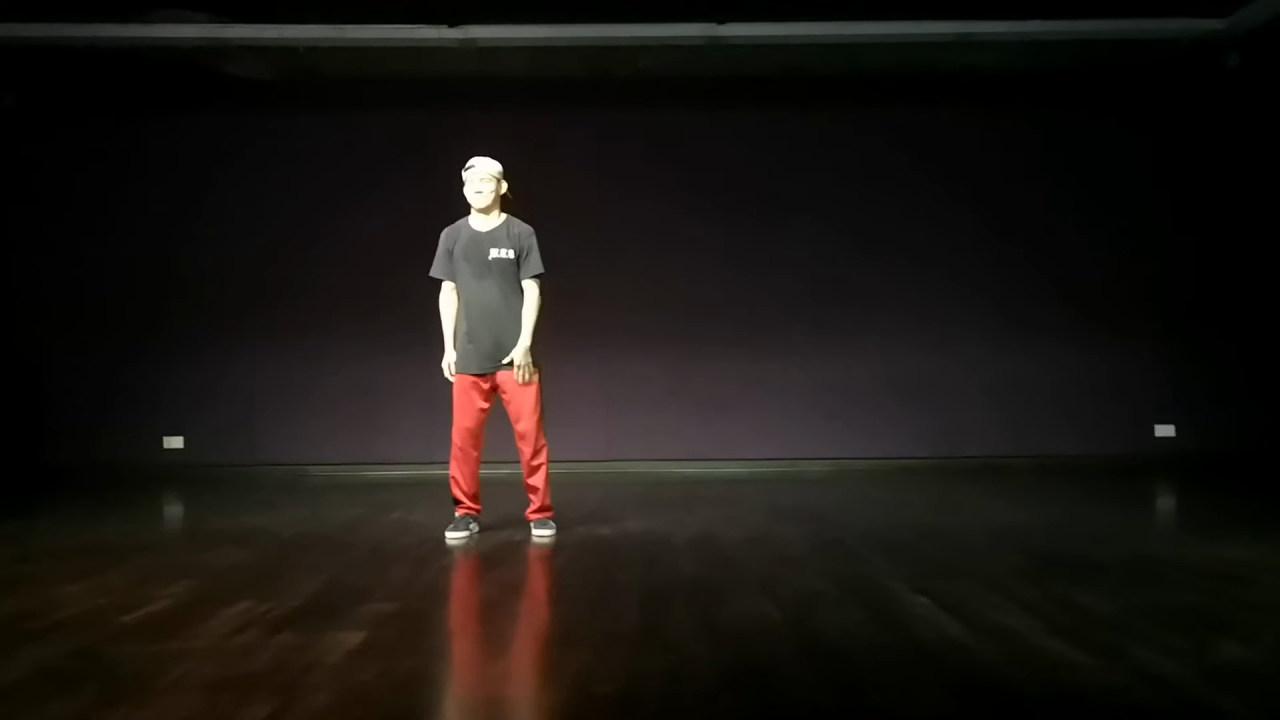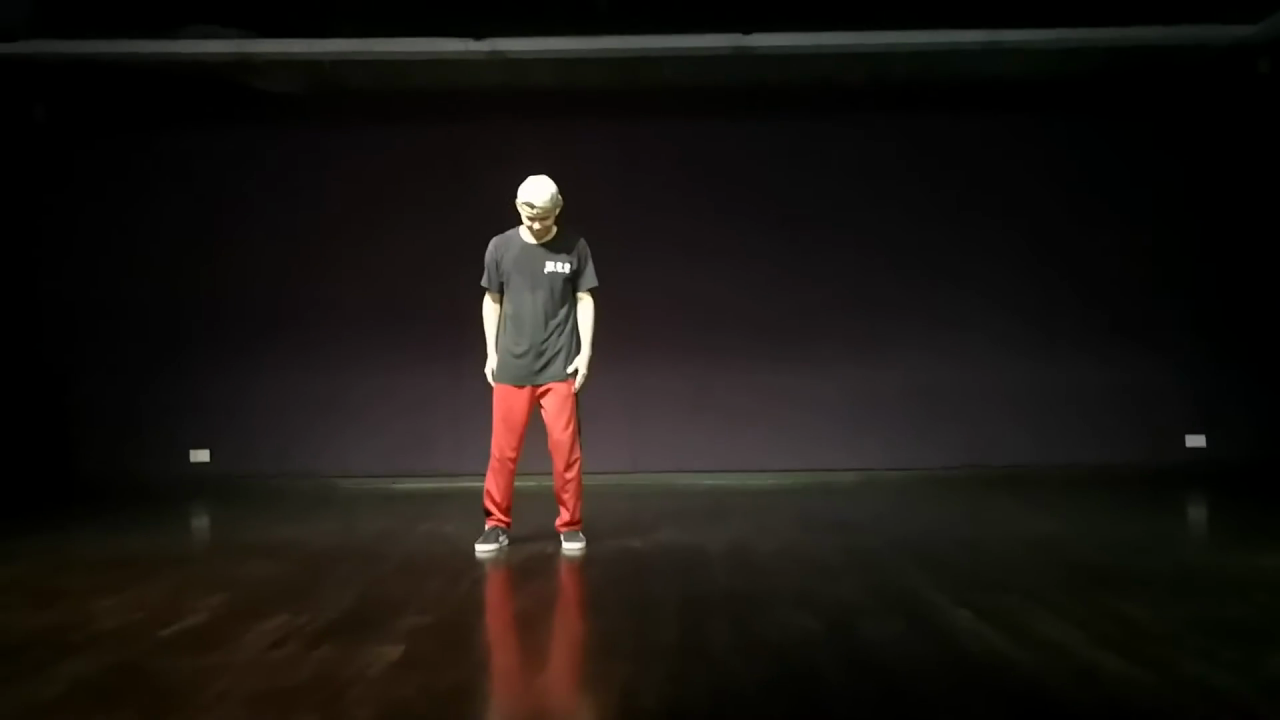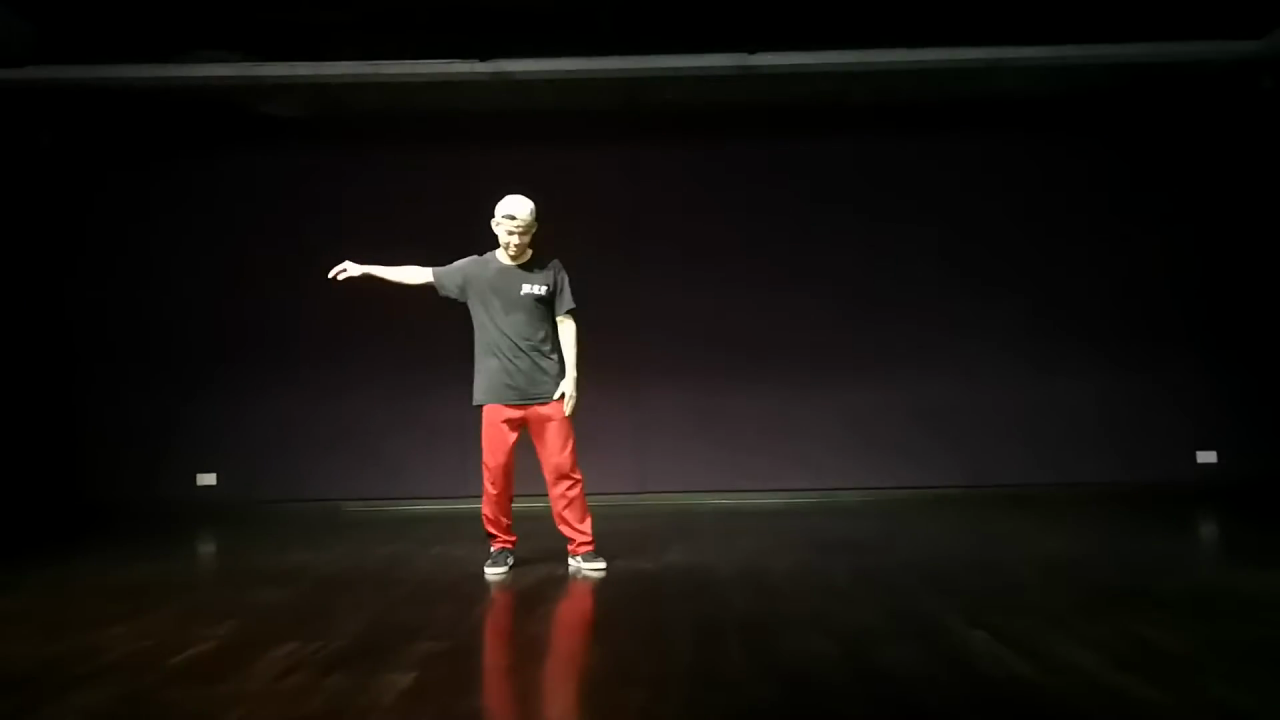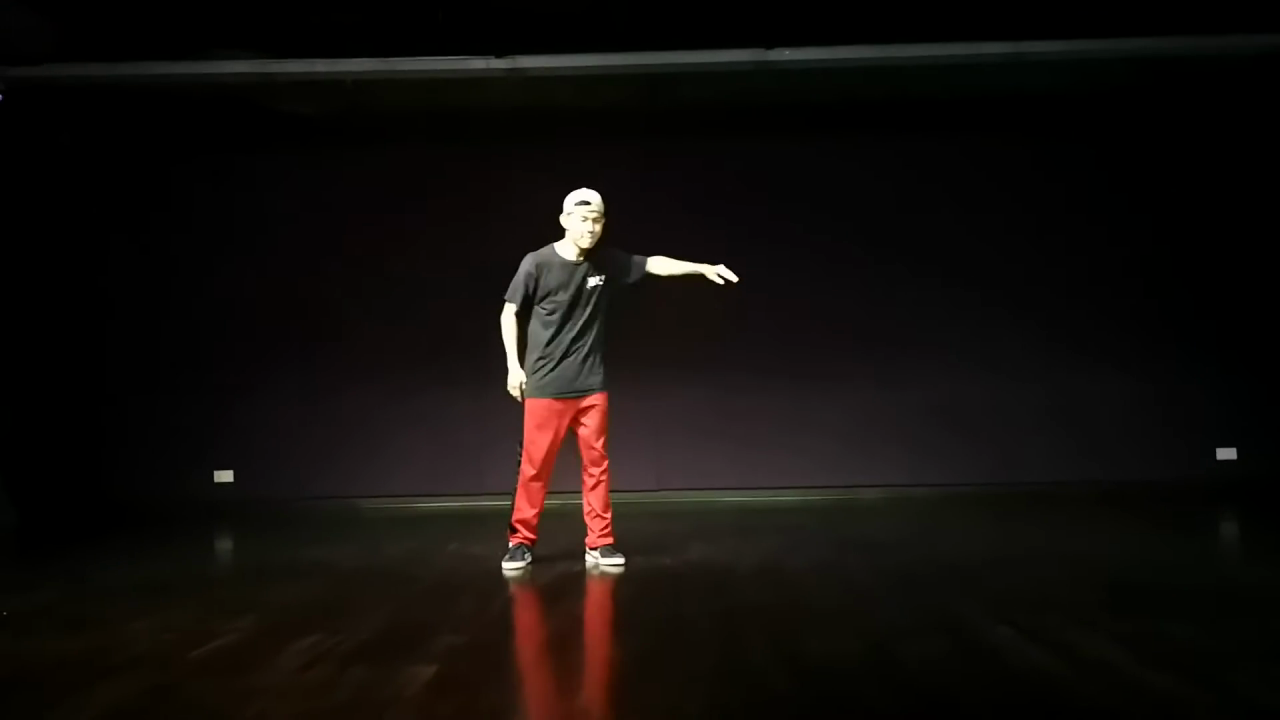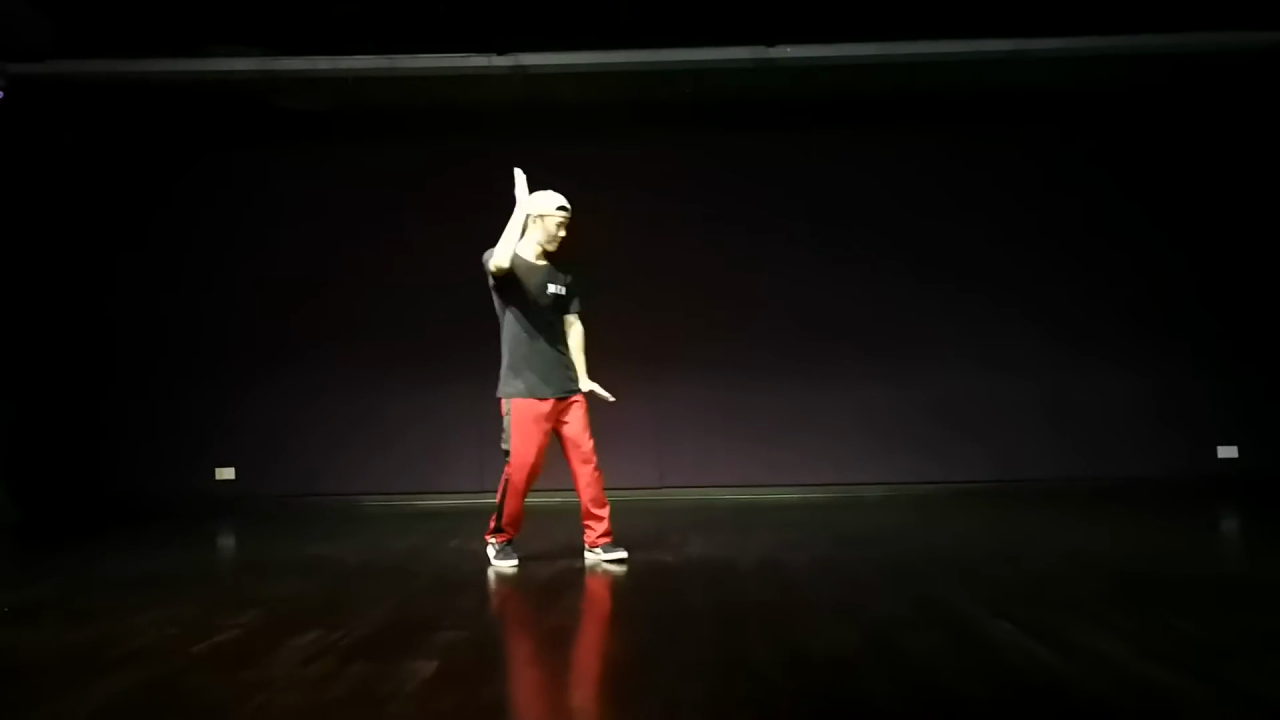
dt=1s
person 1, frame 1
left shoulder: (521, 233)
right shoulder: (452, 236)
left elbow: (531, 290)
right elbow: (448, 292)
left wrist: (525, 343)
right wrist: (449, 346)
left hip: (512, 353)
right hip: (470, 355)
left knee: (531, 435)
right knee: (464, 437)
left ankle: (540, 512)
right ankle: (466, 512)
person 1, frame 2
left shoulder: (574, 247)
right shoulder: (500, 247)
left elbow: (585, 300)
right elbow: (492, 300)
left wrist: (585, 351)
right wrist: (492, 353)
left hip: (559, 366)
right hip: (512, 367)
left knee: (564, 447)
right knee: (503, 448)
left ankle: (570, 525)
right ankle: (497, 523)
person 1, frame 3
left shoulder: (551, 270)
right shoulder: (474, 270)
left elbow: (565, 323)
right elbow: (422, 275)
left wrist: (571, 375)
right wrist: (365, 268)
left hip: (547, 389)
right hip: (499, 393)
left knee: (562, 468)
right knee: (495, 471)
left ankle: (581, 546)
right ankle: (501, 545)
person 1, frame 4
left shoulder: (607, 261)
right shoulder: (537, 263)
left elbow: (652, 264)
right elbow: (509, 313)
left wrist: (702, 267)
right wrist: (513, 365)
left hip: (591, 383)
right hip: (545, 384)
left knee: (597, 463)
right knee: (535, 464)
left ankle: (600, 542)
right ankle: (521, 541)
person 1, frame 5
left shoulder: (560, 275)
right shoulder: (500, 260)
left elbow: (572, 325)
right elbow: (499, 264)
left wrist: (583, 377)
right wrist: (521, 209)
left hip: (567, 387)
right hip: (524, 387)
left knee: (586, 461)
right knee: (522, 465)
left ankle: (598, 539)
right ankle: (500, 537)
